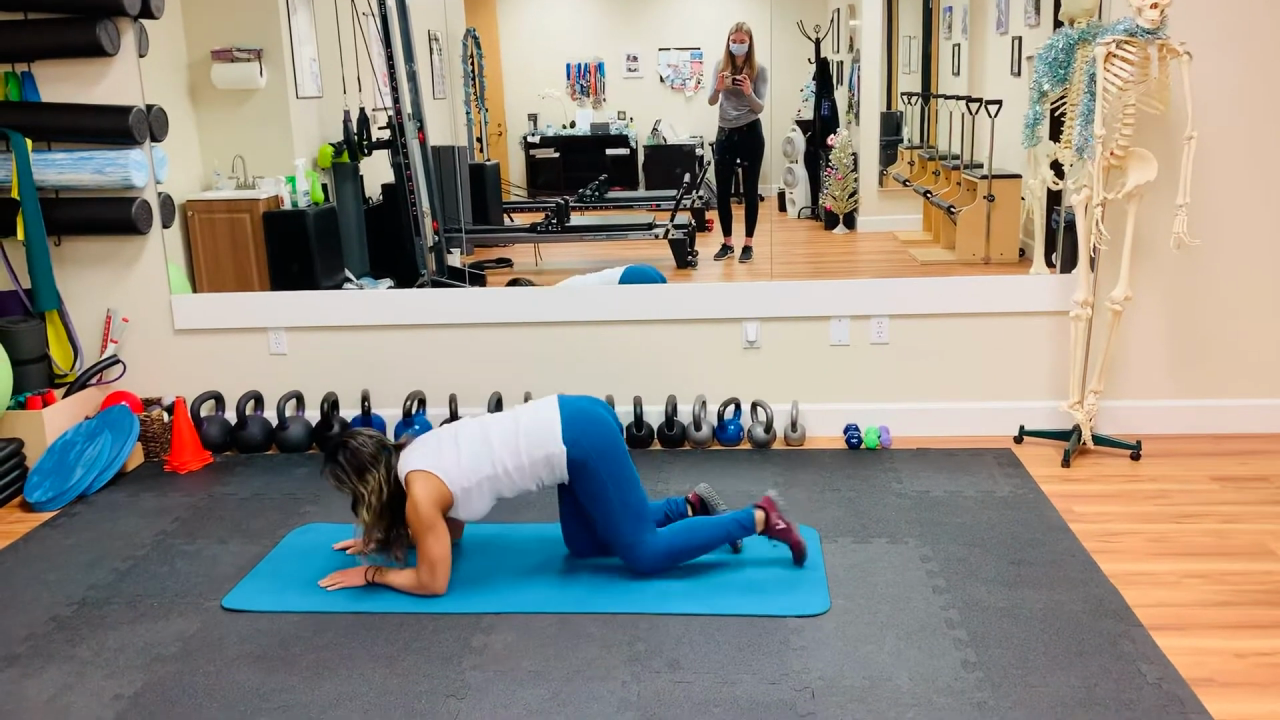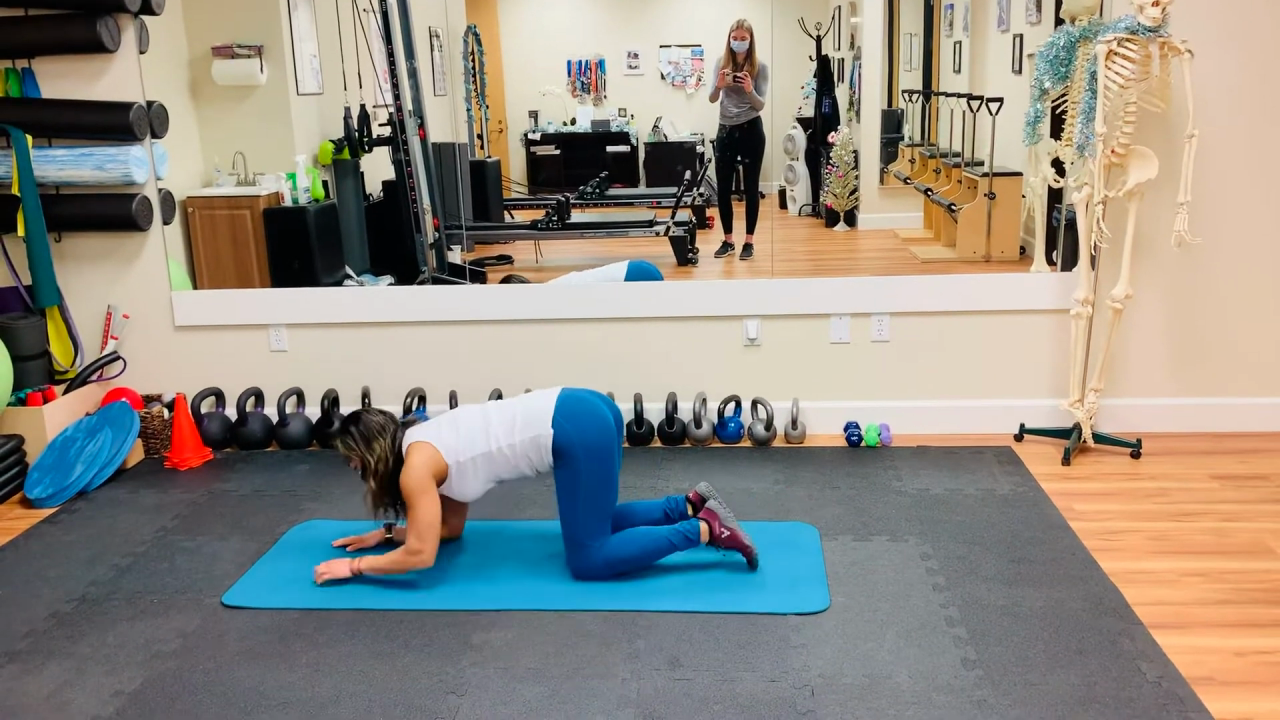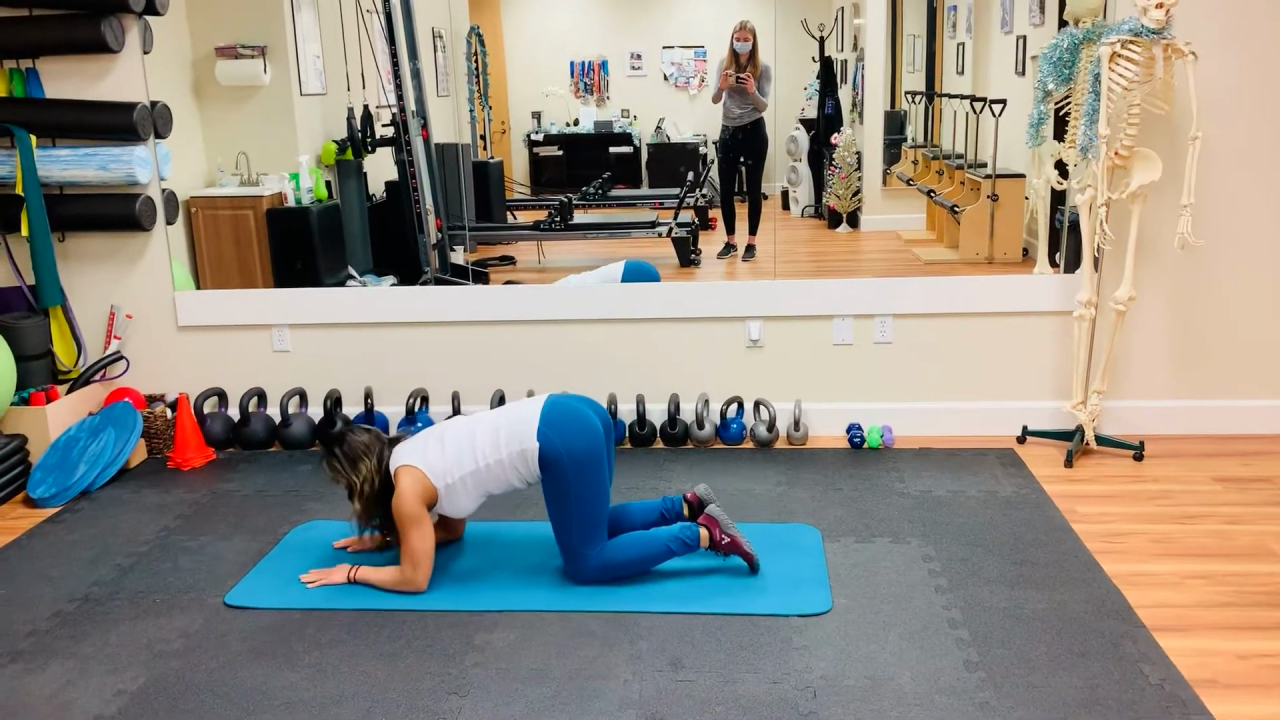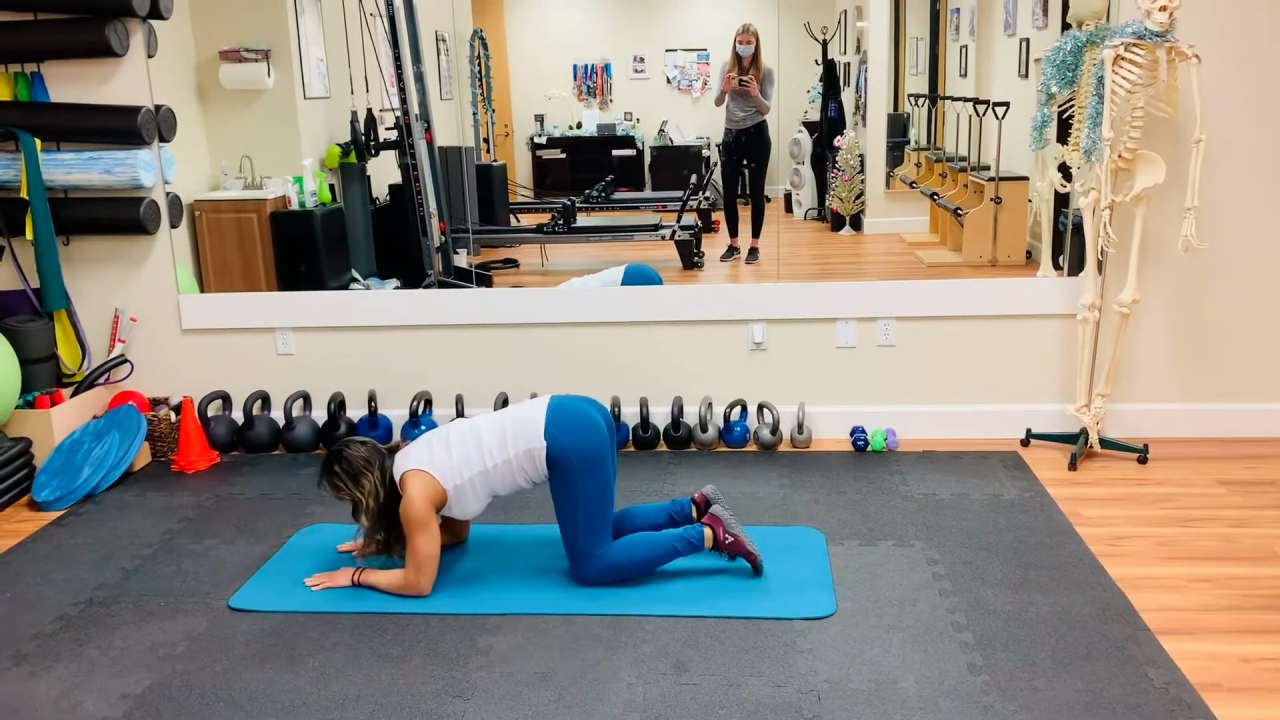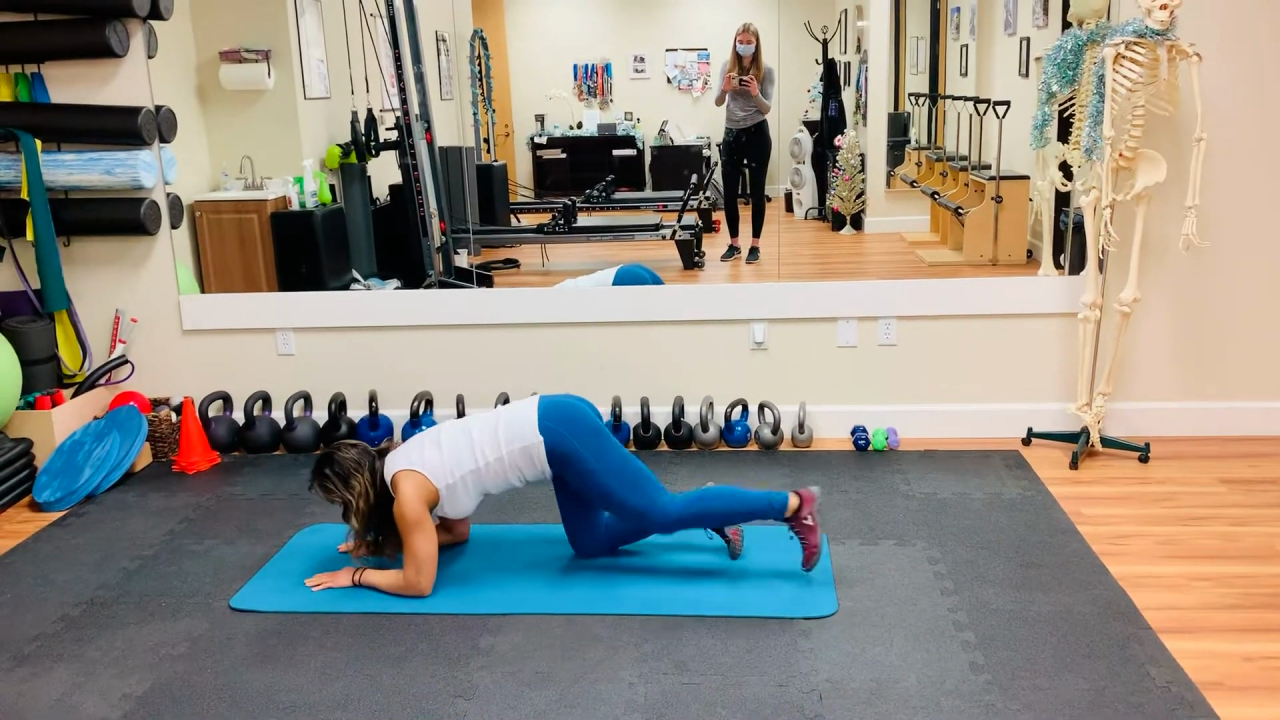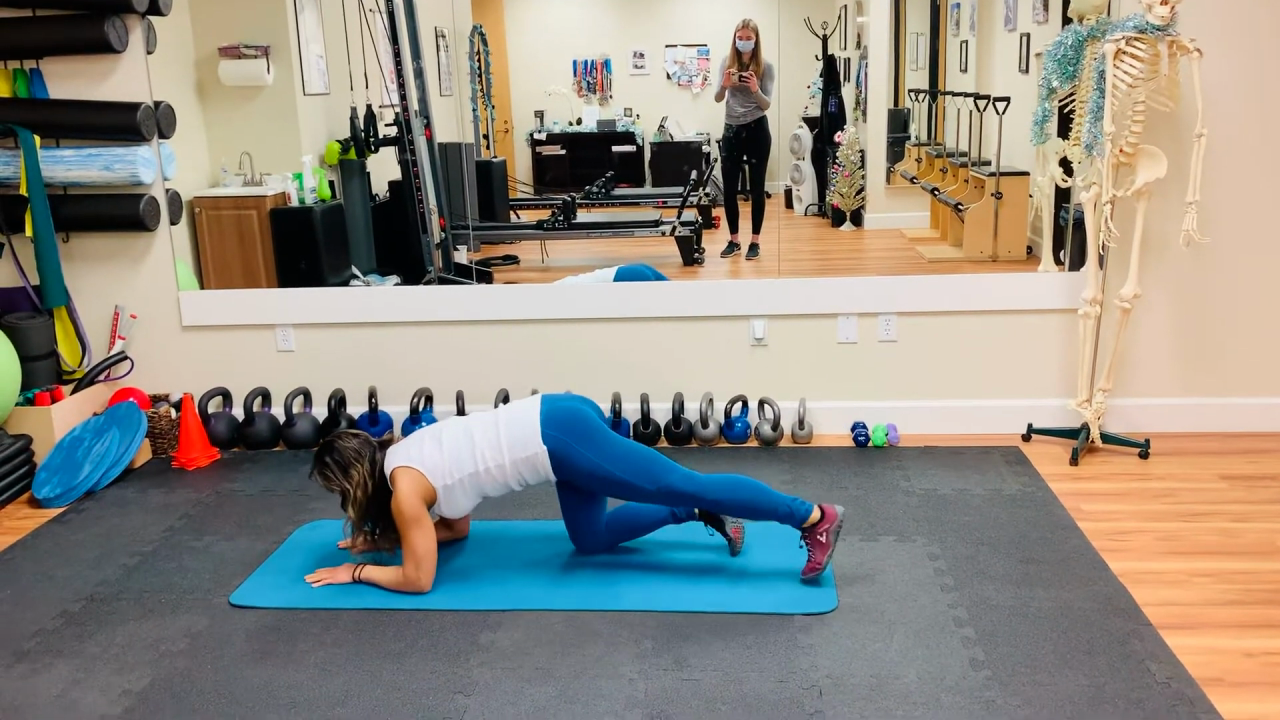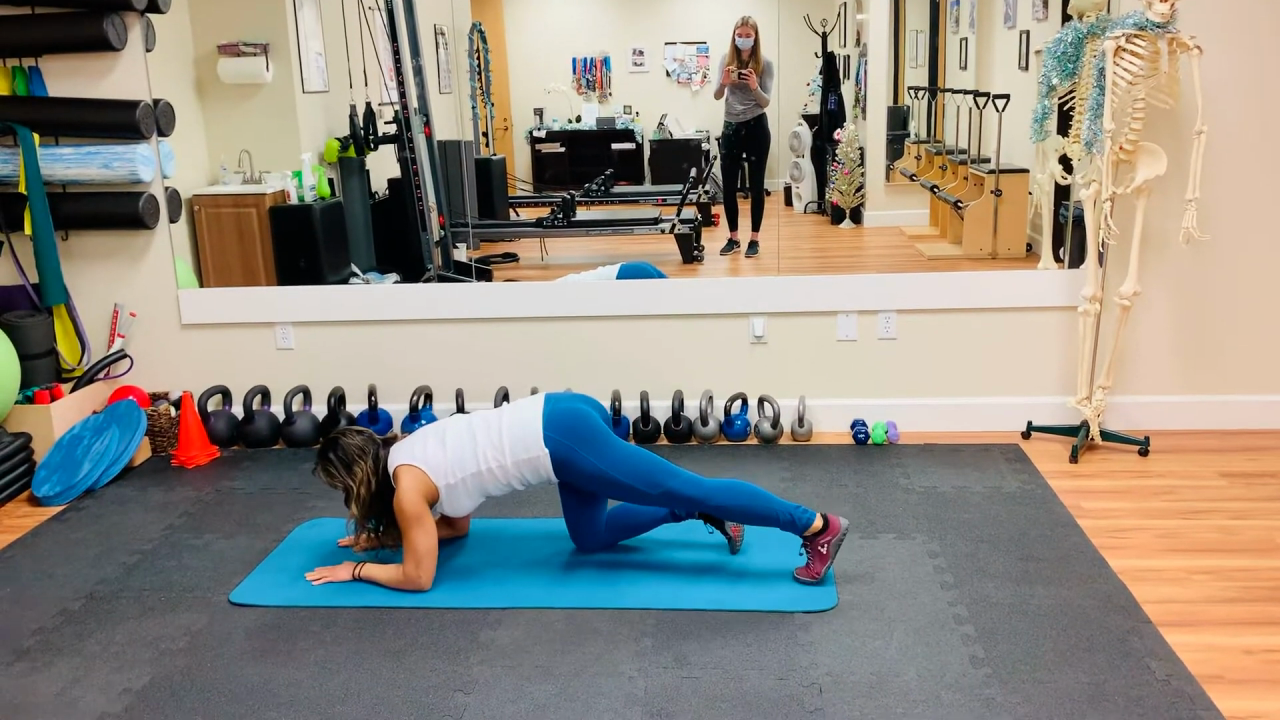
dt=0.4s
person 1, frame 1
left shoulder: (418, 494)
right shoulder: (416, 452)
left elbow: (433, 582)
right elbow: (448, 527)
left wrist: (370, 573)
right wrist: (379, 538)
left hip: (582, 439)
right hip: (577, 416)
left knee: (644, 552)
right knee: (583, 543)
left ankle: (757, 518)
right ankle: (692, 504)
person 1, frame 2
left shoulder: (416, 466)
right shoulder: (425, 439)
left elbow: (420, 555)
right elbow: (449, 525)
left wrist: (355, 567)
right wrist: (386, 533)
left hip: (578, 429)
right hip: (586, 411)
left knee: (590, 560)
right knee: (592, 525)
left ankle: (704, 529)
right ankle: (693, 504)
person 1, frame 3
left shoulder: (406, 488)
right shoulder: (409, 452)
left elbow: (415, 579)
right elbow: (450, 528)
left wrist: (350, 573)
right wrist: (384, 536)
left hip: (564, 438)
right hip: (574, 414)
left knee: (586, 563)
right knee: (591, 527)
left ankle: (704, 534)
right ankle: (689, 505)
person 1, frame 4
left shoulder: (414, 491)
right shoulder: (406, 457)
left elbow: (418, 583)
right elbow: (454, 531)
left wrist: (356, 574)
right wrist: (381, 541)
left hip: (570, 438)
right hip: (575, 417)
left knee: (593, 565)
right knee: (592, 535)
left ankle: (709, 533)
right ankle: (695, 505)
person 1, frame 5
left shoulder: (405, 491)
right shoulder: (401, 458)
left elbow: (419, 582)
right elbow: (456, 529)
left wrist: (356, 576)
right wrist: (377, 540)
left hip: (559, 431)
right hip: (557, 419)
left knee: (658, 510)
right knee: (590, 542)
left ankle: (794, 505)
right ankle: (702, 508)
person 1, frame 6
left shoulder: (403, 486)
right shoulder: (401, 452)
left elbow: (418, 579)
right elbow: (453, 525)
left wrist: (355, 571)
right wrist: (382, 537)
left hip: (560, 436)
right hip: (561, 417)
left knee: (683, 484)
right knee: (591, 539)
left ankle: (815, 518)
right ankle: (700, 512)
person 1, frame 7
left shoulder: (406, 485)
right shoulder: (405, 449)
left elbow: (418, 576)
right elbow: (453, 523)
left wrist: (355, 569)
right wrist: (383, 535)
left hip: (562, 438)
right hip: (563, 417)
left knee: (686, 487)
right knee: (590, 538)
left ankle: (818, 526)
right ankle: (697, 511)
person 2, frame 1
left shoulder: (759, 69)
right shoulder: (720, 66)
left elbow: (760, 108)
right elbow: (711, 102)
left wrist: (748, 93)
right wrist: (718, 88)
left hip: (750, 133)
right hip: (725, 133)
left knee: (750, 191)
right knee: (722, 191)
left ankle: (748, 244)
right ankle: (727, 243)
person 2, frame 2
left shoulder: (760, 67)
right shoulder: (721, 63)
left elbow: (761, 105)
right elbow: (712, 99)
left wrist: (749, 90)
right wrist: (719, 86)
left hip: (751, 131)
right hip: (726, 130)
left knee: (750, 188)
right knee: (723, 188)
left ankle: (748, 242)
right ankle: (728, 240)
person 2, frame 3
left shoulder: (763, 68)
right shoulder: (724, 64)
left elbow: (764, 106)
right elbow: (715, 100)
left wrist: (752, 91)
right wrist: (721, 86)
left hip: (753, 131)
right hip: (728, 131)
left knee: (753, 189)
right knee: (726, 189)
left ankle: (751, 243)
right ankle: (730, 241)
person 2, frame 4
left shoulder: (765, 71)
right shoulder: (727, 67)
left elbow: (766, 109)
right elbow: (717, 103)
left wrist: (755, 94)
right wrist: (724, 89)
left hip: (757, 134)
right hip: (731, 134)
left knee: (756, 192)
right knee: (729, 192)
left ankle: (754, 246)
right ankle: (733, 244)
person 2, frame 5
left shoulder: (766, 70)
right shoulder: (727, 67)
left elbow: (767, 108)
right elbow: (718, 103)
left wrist: (755, 94)
right wrist: (724, 89)
left hip: (757, 134)
right hip: (732, 134)
left knee: (757, 192)
right knee: (729, 192)
left ankle: (755, 245)
right ankle: (734, 244)
person 2, frame 6
left shoulder: (765, 66)
right shoulder: (727, 63)
left elbow: (767, 105)
right elbow: (718, 99)
left wrist: (755, 89)
right wrist: (724, 85)
left hip: (757, 130)
right hip: (731, 130)
left knee: (756, 188)
right knee: (729, 188)
left ankle: (755, 241)
right ankle: (734, 240)
person 2, frame 7
left shoulder: (765, 64)
right shoulder: (726, 60)
left elbow: (766, 102)
right elbow: (717, 96)
left wrist: (754, 87)
right wrist: (723, 82)
left hip: (756, 127)
right hip: (731, 127)
left knee: (756, 186)
right knee: (728, 186)
left ankle: (754, 239)
right ankle: (733, 238)
